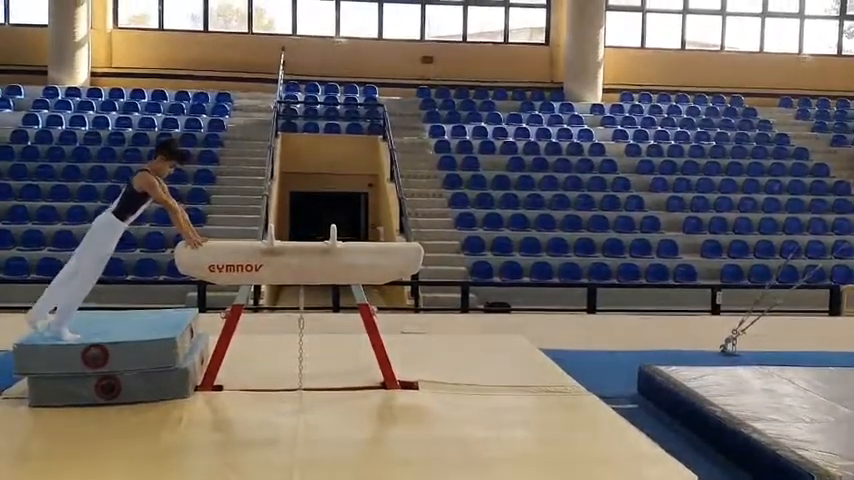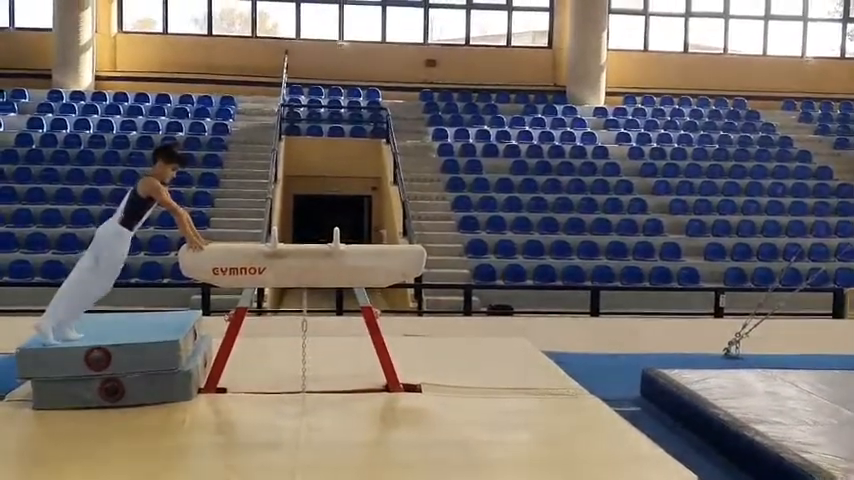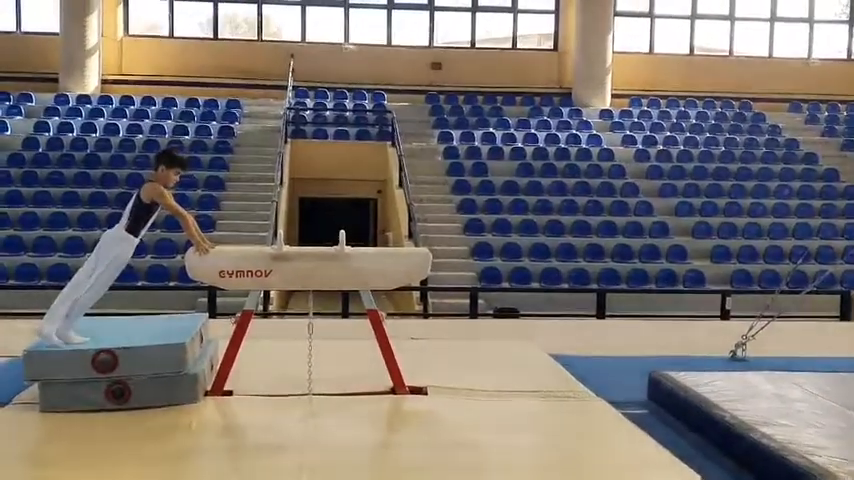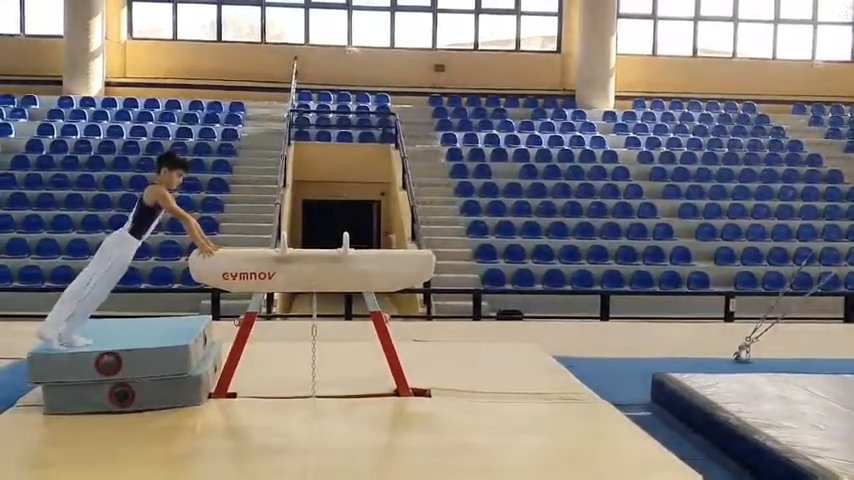
dt=0.5s
person 1, frame 1
left shoulder: (157, 182)
right shoulder: (146, 179)
left elbow: (177, 209)
right elbow: (172, 209)
left wrist: (194, 235)
right wrist: (187, 237)
left hip: (109, 226)
right hip: (109, 227)
left knee: (75, 270)
right knee: (84, 277)
left ankle: (39, 313)
right ankle: (57, 325)
person 1, frame 2
left shoulder: (158, 187)
right shoulder: (151, 184)
left elbow: (181, 212)
right elbow: (177, 213)
left wrist: (198, 238)
right wrist: (191, 240)
left hip: (112, 232)
right hip: (117, 236)
left knee: (80, 280)
right knee: (97, 286)
left ankle: (50, 323)
right ankle: (60, 326)
person 1, frame 3
left shoulder: (161, 191)
right shoulder: (154, 189)
left elbow: (185, 216)
right elbow: (182, 216)
left wrist: (204, 241)
right wrist: (197, 243)
left hip: (118, 239)
right hip: (122, 242)
left knee: (82, 283)
right knee: (91, 287)
left ankle: (51, 326)
right ankle: (58, 329)
person 1, frame 4
left shoulder: (163, 193)
right shoulder: (157, 191)
left elbow: (188, 219)
right elbow: (184, 219)
left wrist: (207, 242)
right wrist: (201, 245)
left hip: (123, 243)
right hip: (123, 244)
left knee: (87, 286)
right knee: (94, 290)
left ankle: (59, 331)
right ankle: (59, 332)
